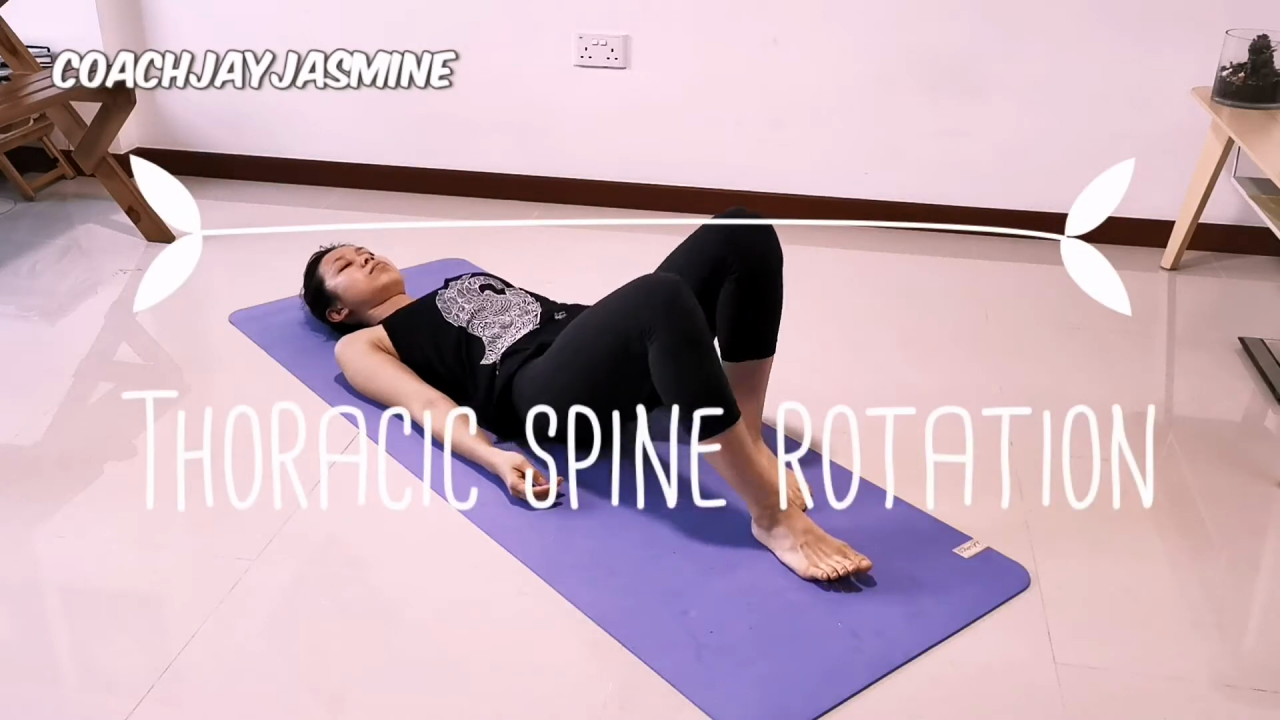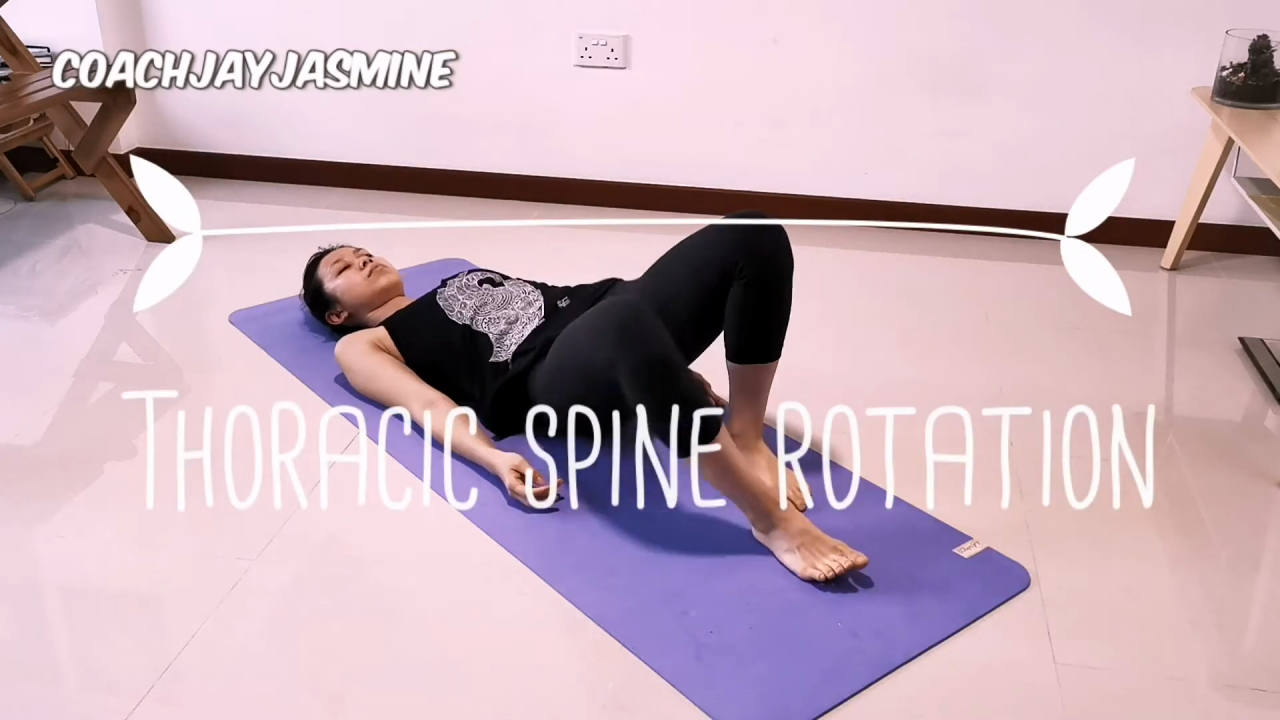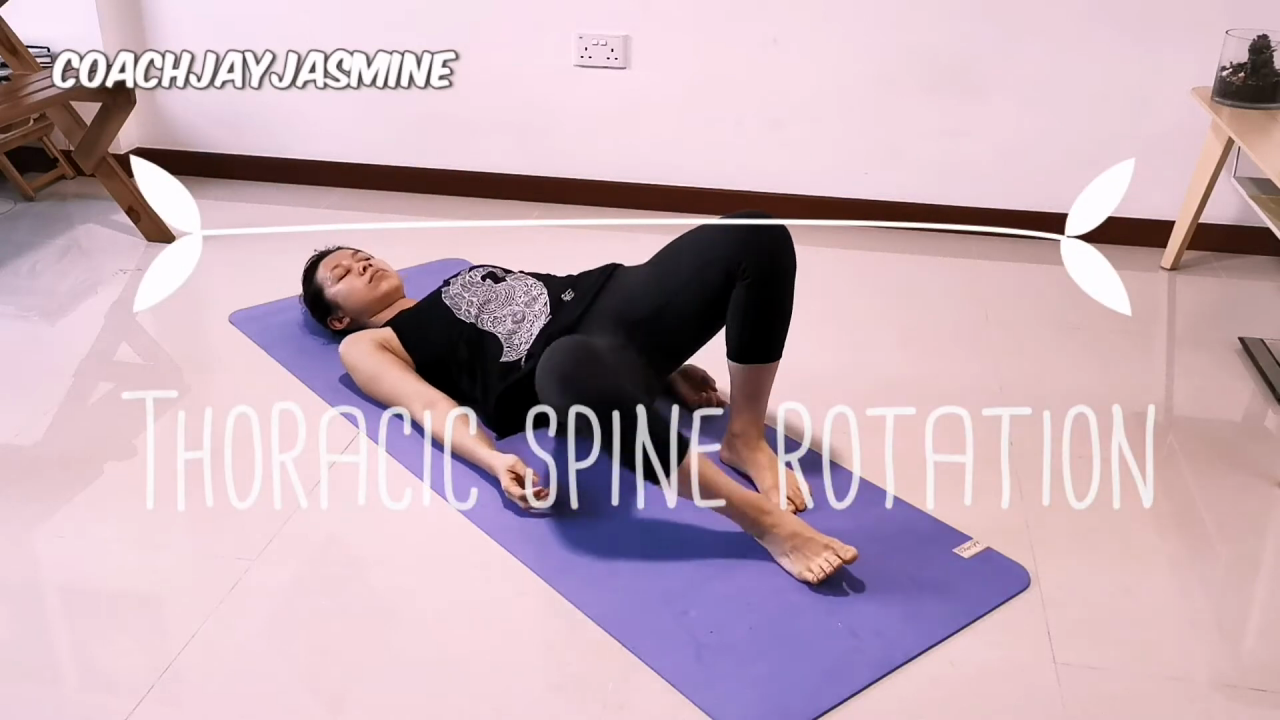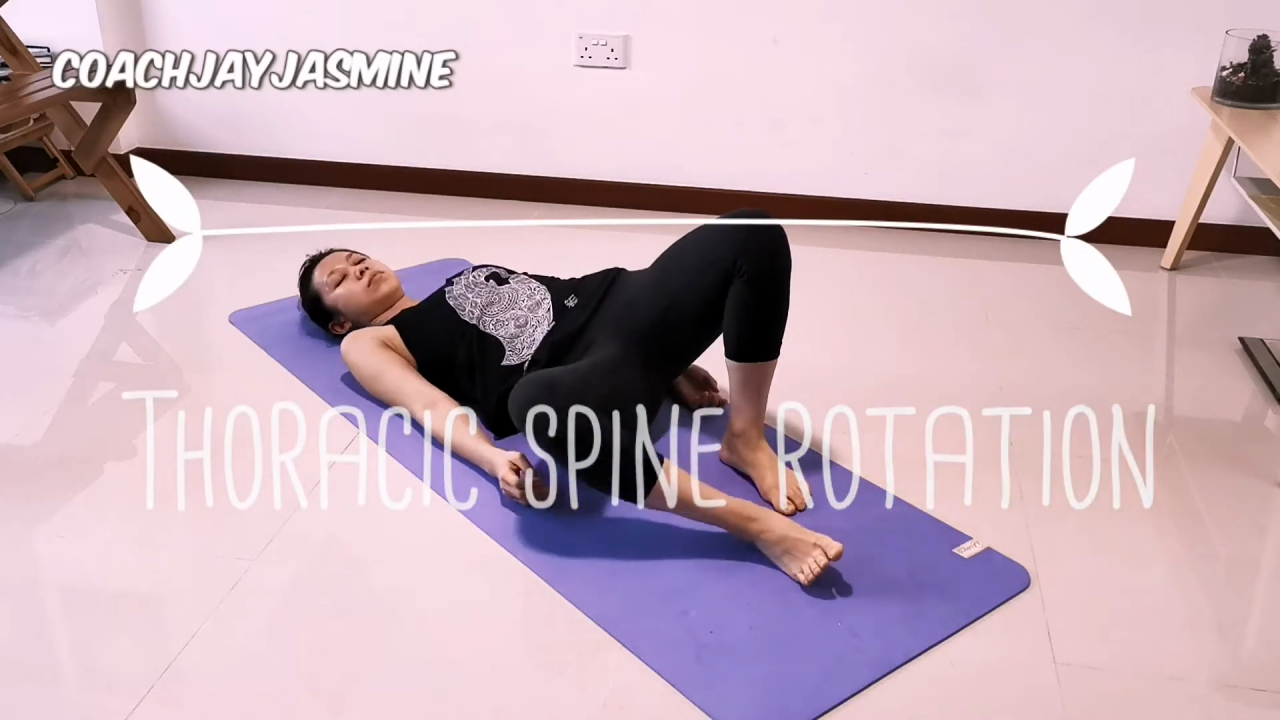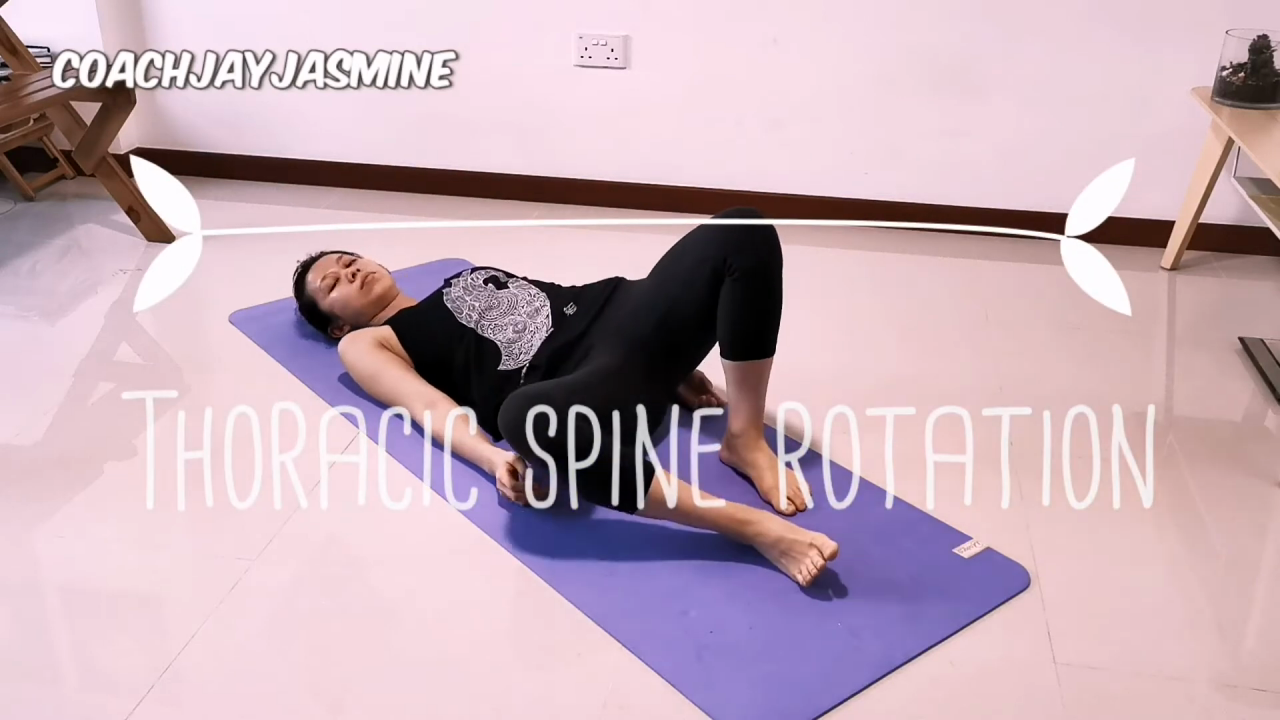
dt=0.1s
person 1, frame 1
left shoulder: (461, 284)
right shoulder: (361, 347)
right elbow: (428, 407)
left wrist: (670, 363)
right wrist: (497, 460)
left hip: (602, 338)
right hip: (549, 384)
left knee: (744, 236)
right knee: (665, 298)
left ankle: (745, 441)
right ankle: (775, 519)
person 1, frame 2
left shoulder: (463, 283)
right shoulder: (361, 347)
right elbow: (428, 407)
left wrist: (667, 365)
right wrist: (497, 461)
right hip: (557, 379)
left knee: (757, 237)
right knee: (624, 325)
left ankle: (747, 441)
right ankle: (772, 521)
person 1, frame 3
left shoulder: (465, 282)
right shoulder: (365, 346)
right elbow: (430, 407)
left wrist: (666, 363)
right wrist: (494, 460)
right hip: (572, 365)
left knee: (757, 236)
right knee: (574, 365)
left ankle: (745, 439)
right ankle: (765, 519)
person 1, frame 4
left shoulder: (465, 280)
right shoulder: (367, 344)
right elbow: (431, 407)
left wrist: (670, 364)
right wrist: (493, 457)
right hip: (586, 371)
left knee: (754, 236)
right knee: (538, 401)
left ankle: (744, 439)
right ankle: (755, 523)
person 1, frame 5
left shoulder: (465, 278)
right shoulder: (365, 345)
right elbow: (430, 407)
left wrist: (671, 364)
right wrist: (493, 458)
right hip: (582, 382)
left knee: (742, 234)
right knee: (524, 415)
left ankle: (744, 440)
right ankle: (753, 526)
